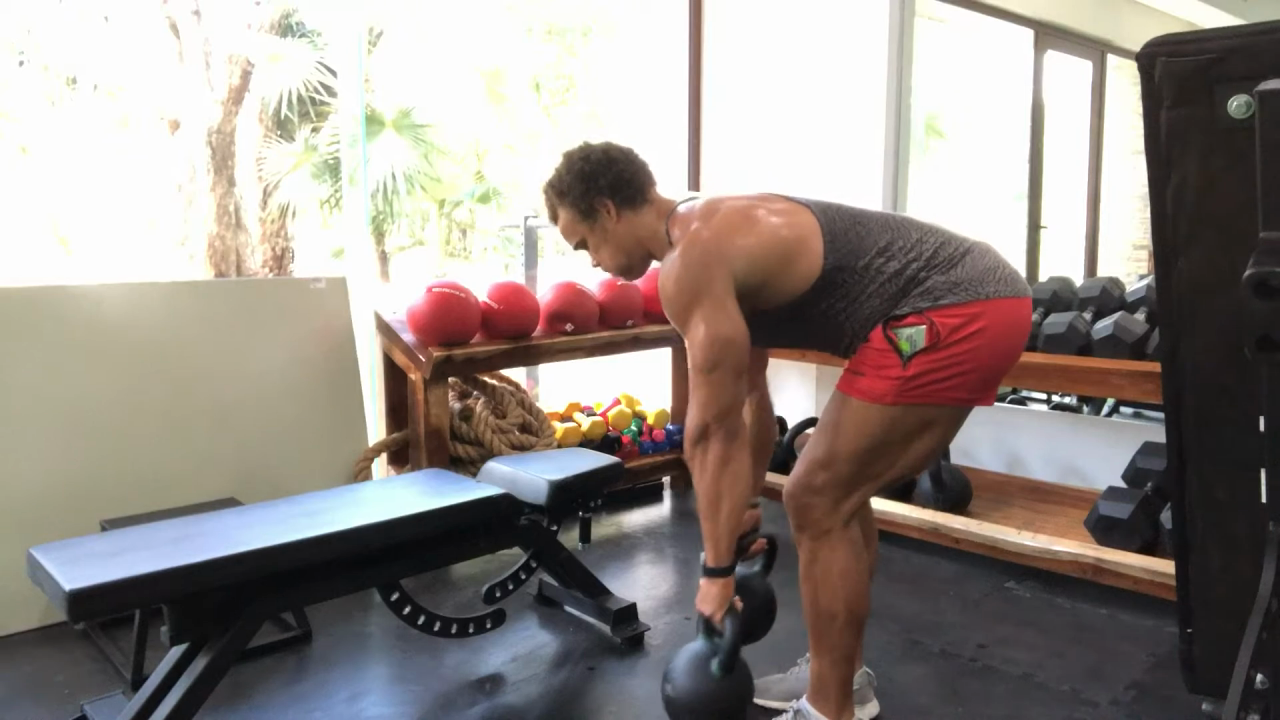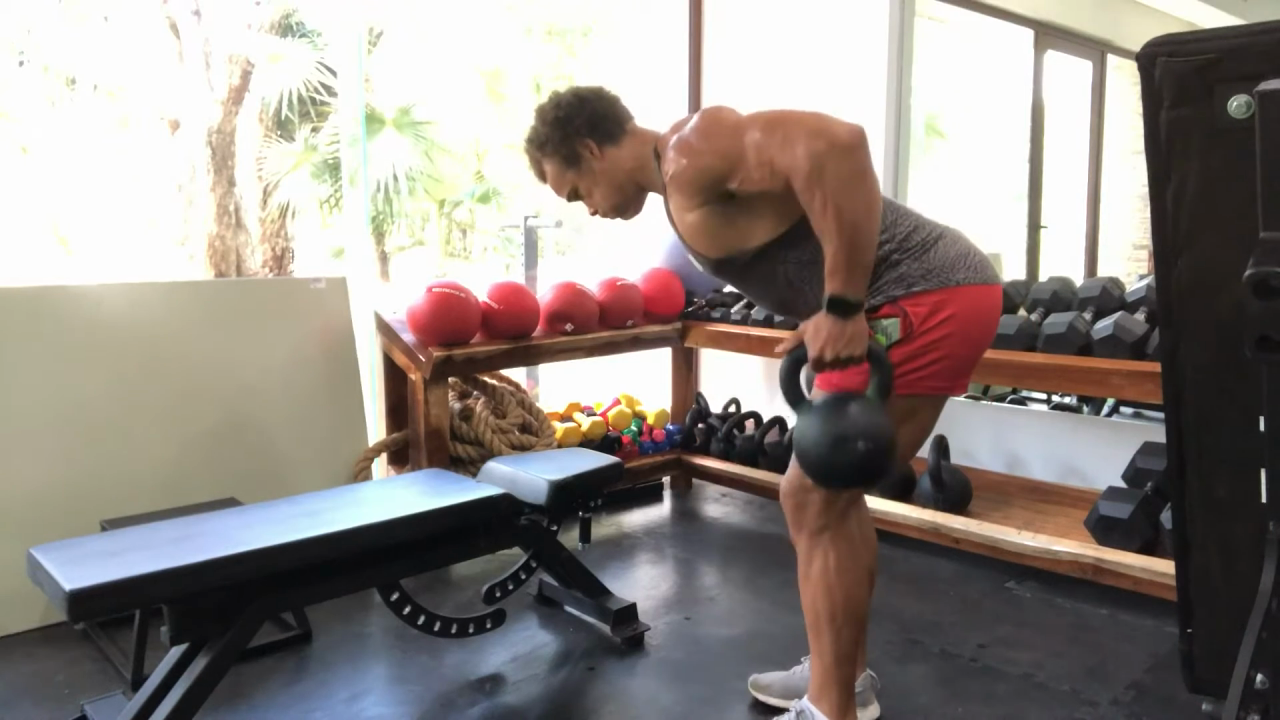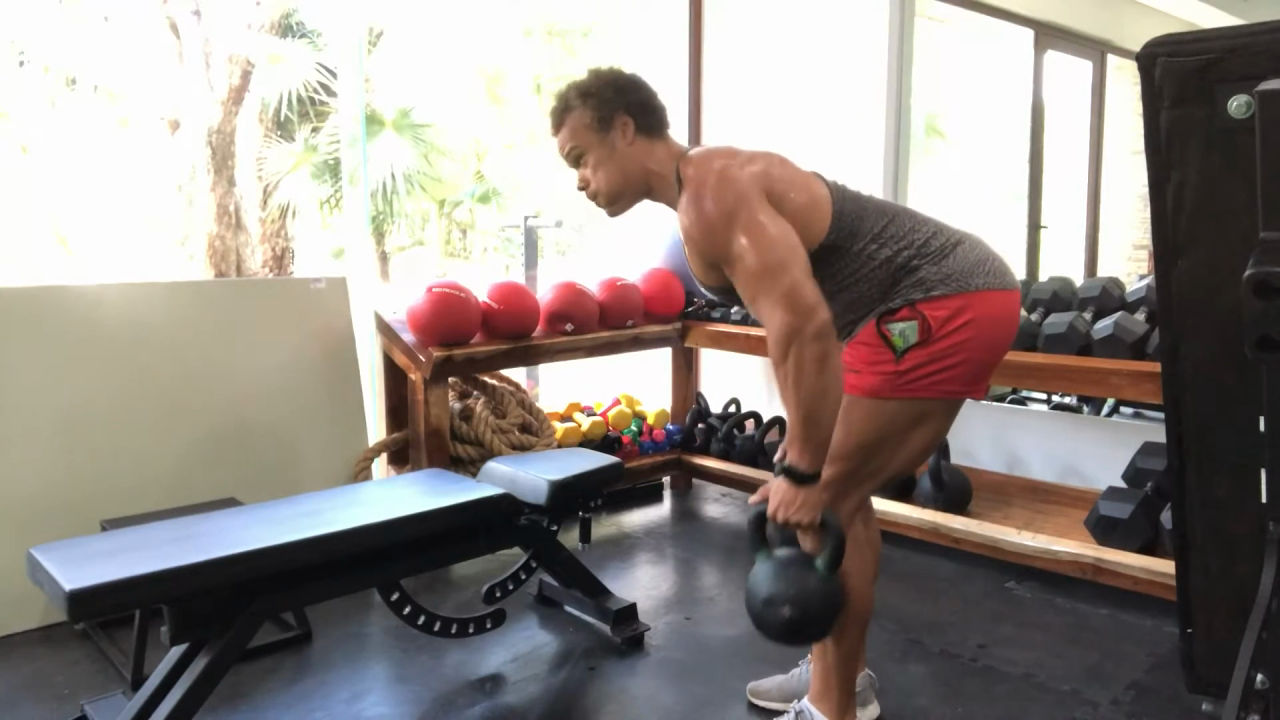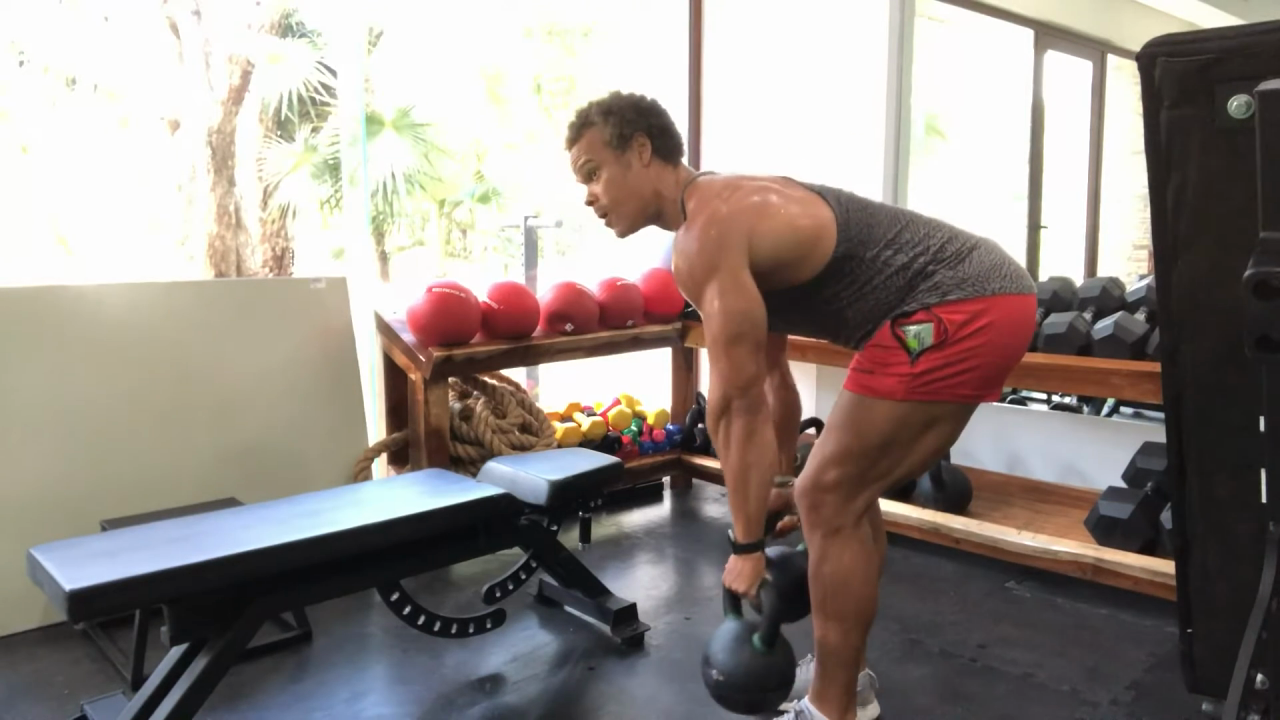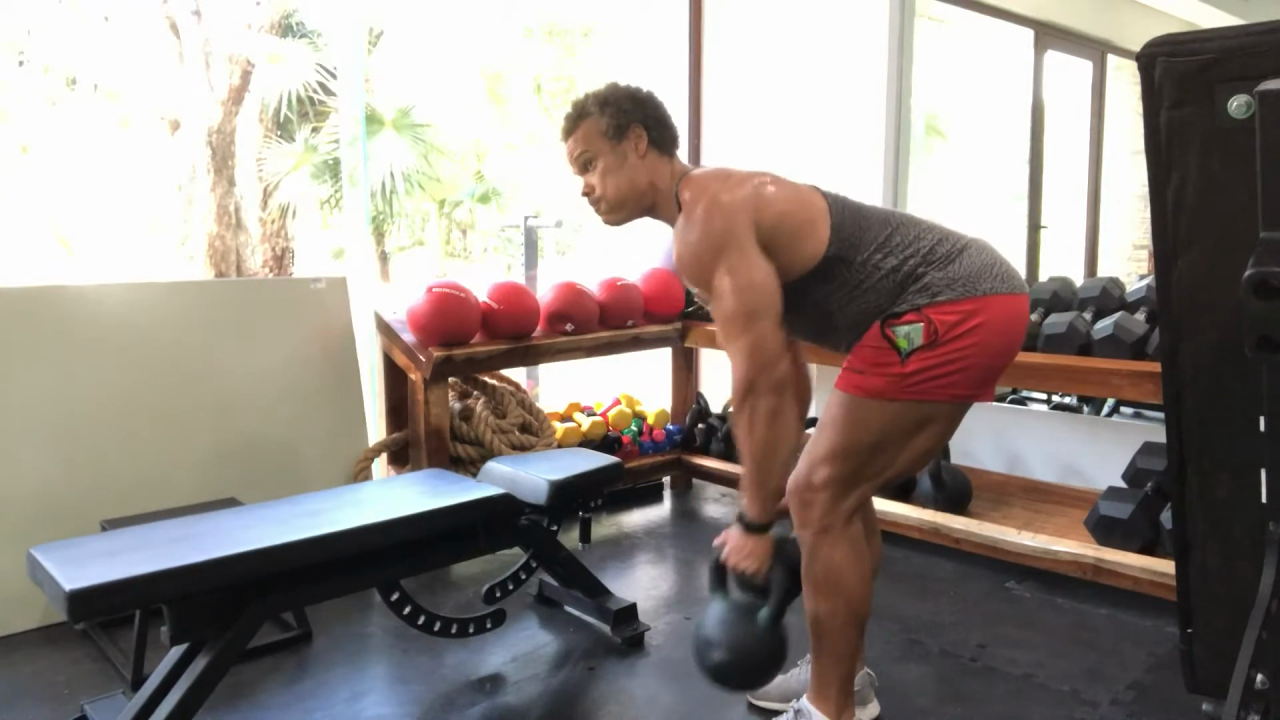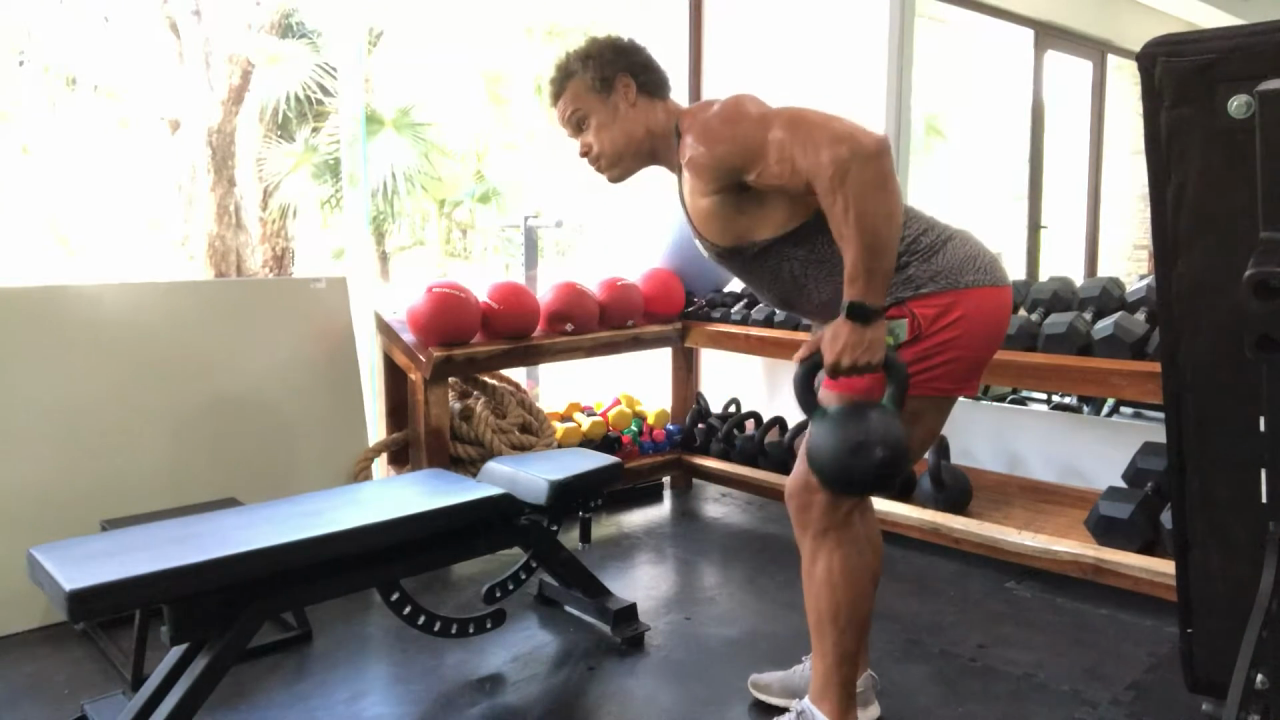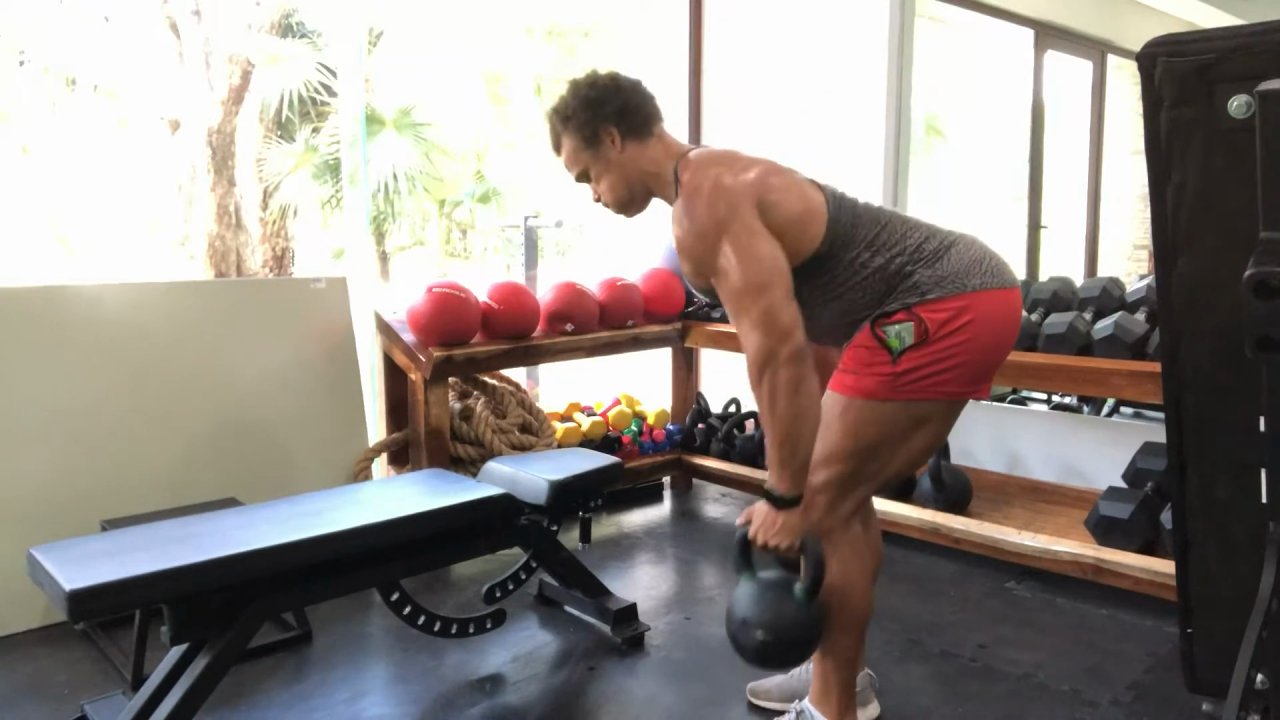
dt=0.7s
person 1, frame 1
left shoulder: (691, 262)
right shoulder: (713, 235)
left elbow: (713, 429)
right elbow: (747, 401)
left wrist: (716, 569)
right wrist: (744, 513)
left hip: (956, 315)
right hip: (974, 300)
left knee: (817, 501)
right knee: (835, 492)
person 1, frame 2
left shoulder: (691, 154)
right shoulder: (694, 174)
left elbow: (837, 146)
left wrist: (841, 310)
right wrist: (835, 310)
left hip: (925, 299)
right hip: (943, 290)
left knee: (813, 500)
right knee: (832, 493)
person 1, frame 3
left shoulder: (710, 197)
right shoulder: (711, 186)
left elbow: (802, 329)
right elbow: (800, 320)
left wrist: (801, 474)
right wrist: (807, 452)
left hip: (945, 305)
right hip: (964, 293)
left knee: (827, 498)
right knee: (838, 490)
person 1, frame 4
left shoulder: (704, 238)
right shoulder: (726, 212)
left elbow: (733, 403)
right elbow: (768, 378)
left wrist: (745, 546)
right wrist: (777, 486)
left hip: (959, 310)
right hip: (980, 296)
left knee: (828, 501)
right knee: (843, 493)
person 1, frame 5
left shoulder: (706, 222)
right shoulder: (713, 211)
left elbow: (763, 377)
right elbow: (783, 364)
left wrist: (755, 523)
right wrist: (764, 494)
left hip: (954, 311)
right hip: (973, 298)
left knee: (822, 499)
right knee: (835, 491)
person 1, frame 6
left shoulder: (713, 138)
right shoulder: (703, 163)
left elbow: (859, 152)
left wrist: (860, 314)
right wrist: (847, 318)
left hip: (933, 301)
right hip: (952, 291)
left knee: (818, 499)
right knee: (836, 493)
person 1, frame 7
left shoulder: (703, 205)
right shoulder: (715, 182)
left elbow: (778, 351)
right elbow: (799, 331)
left wrist: (782, 498)
right wrist: (815, 448)
left hip: (946, 308)
right hip: (970, 292)
left knee: (823, 500)
right knee: (838, 491)
